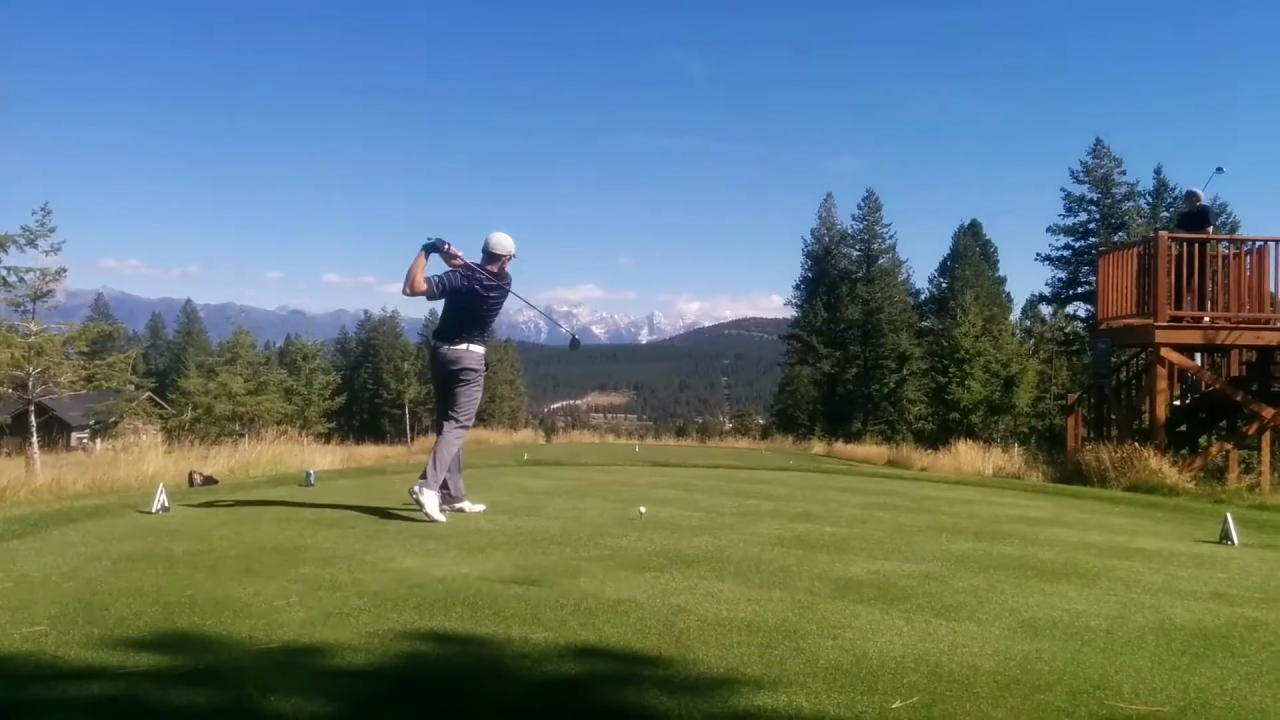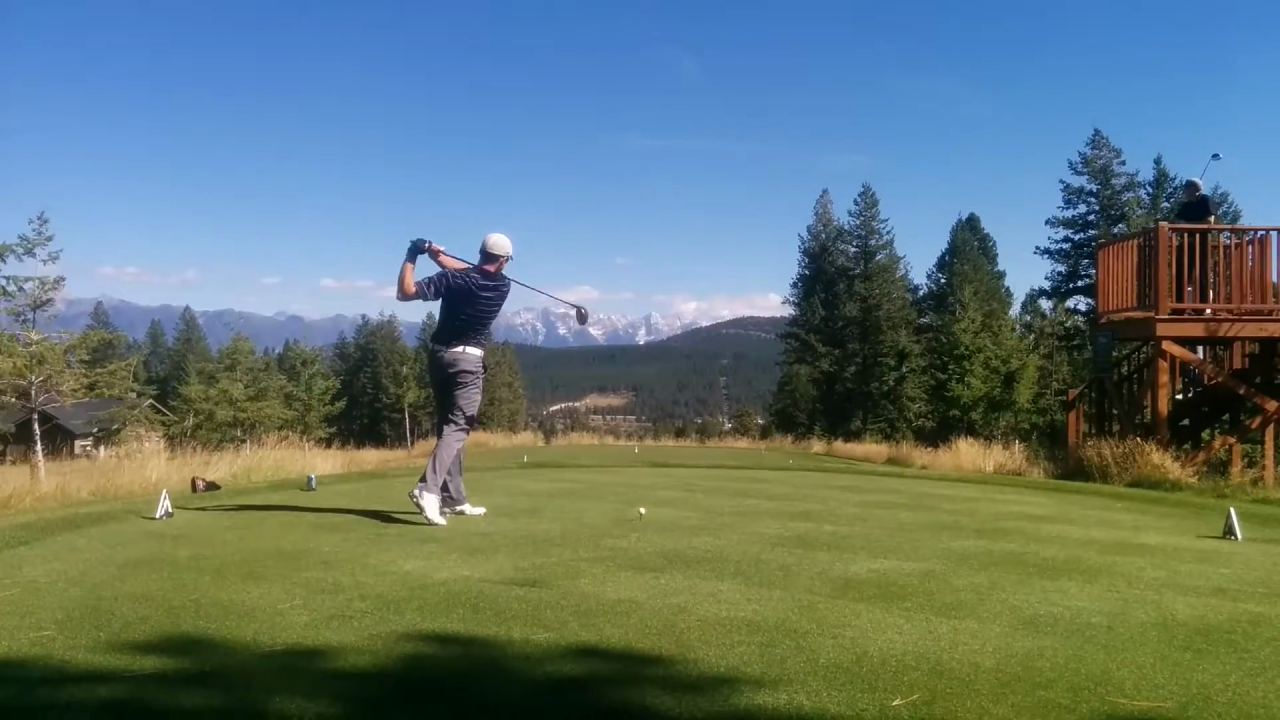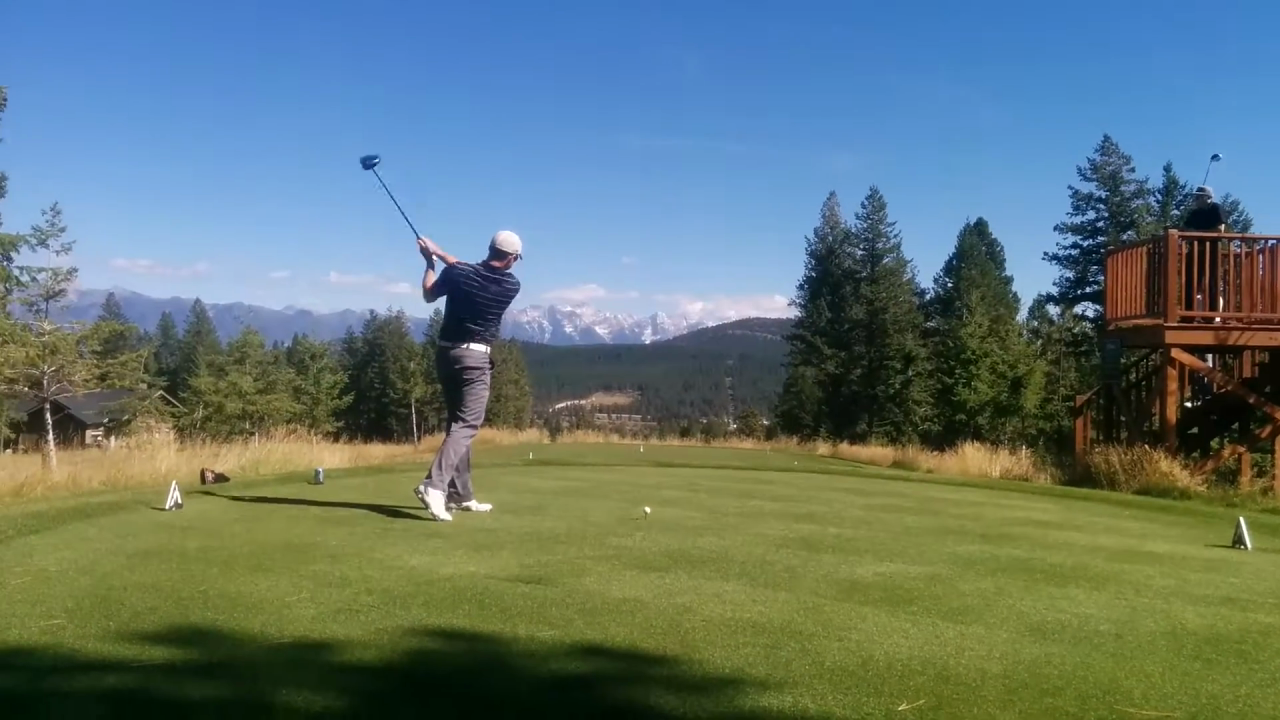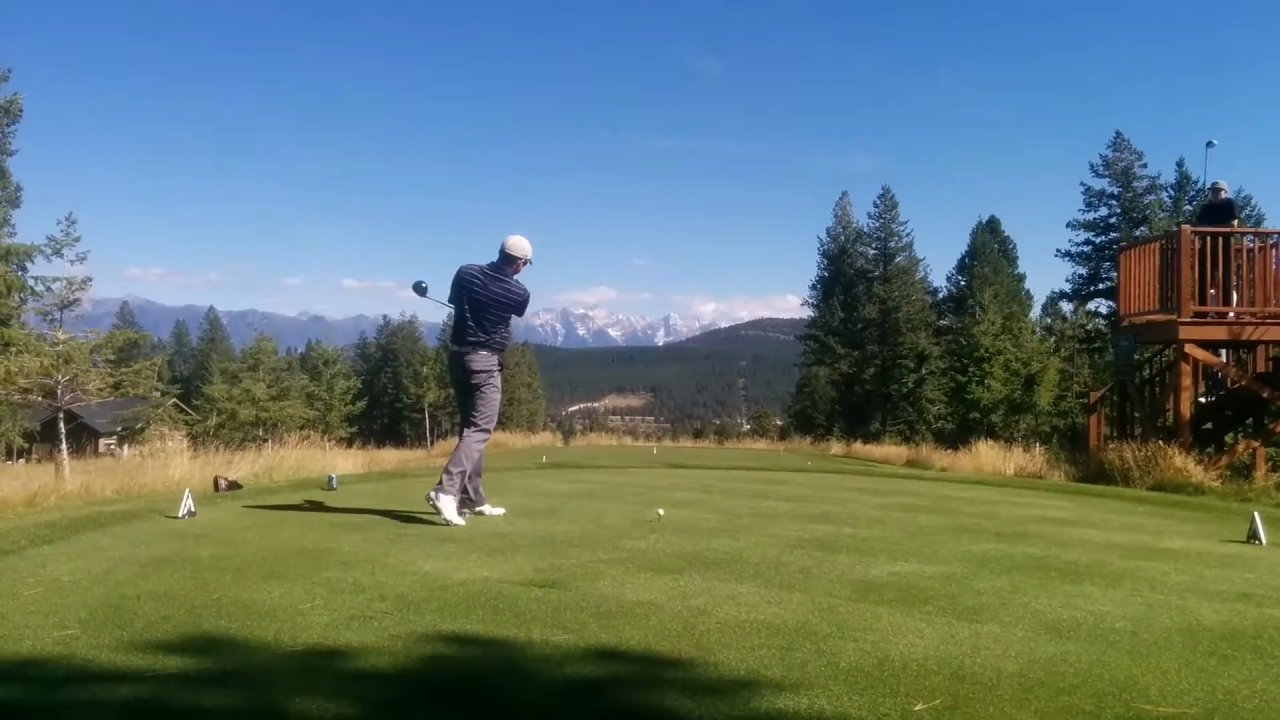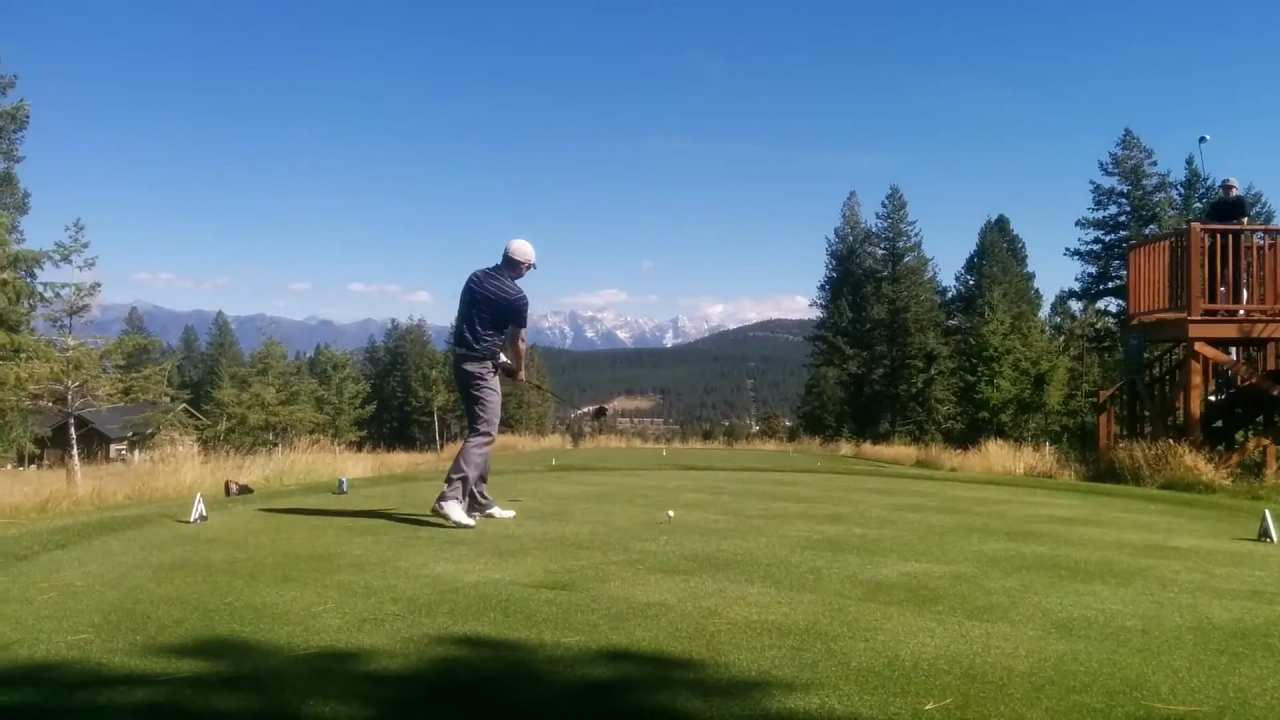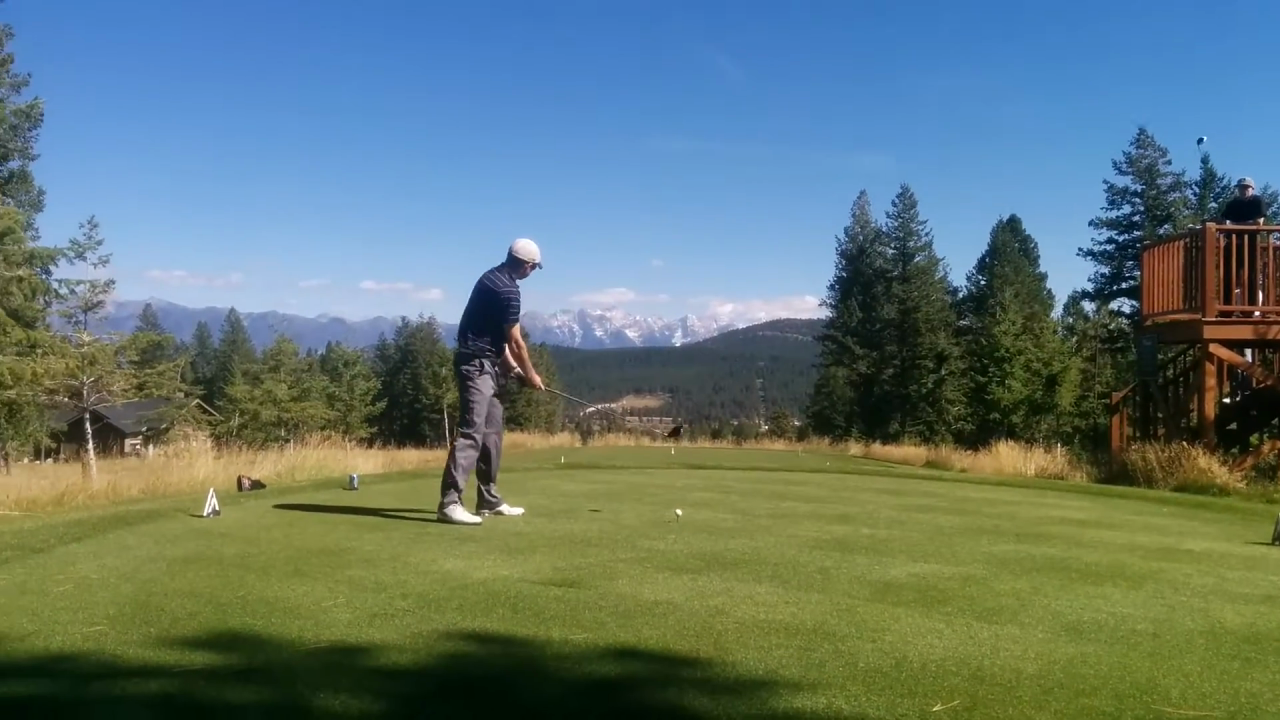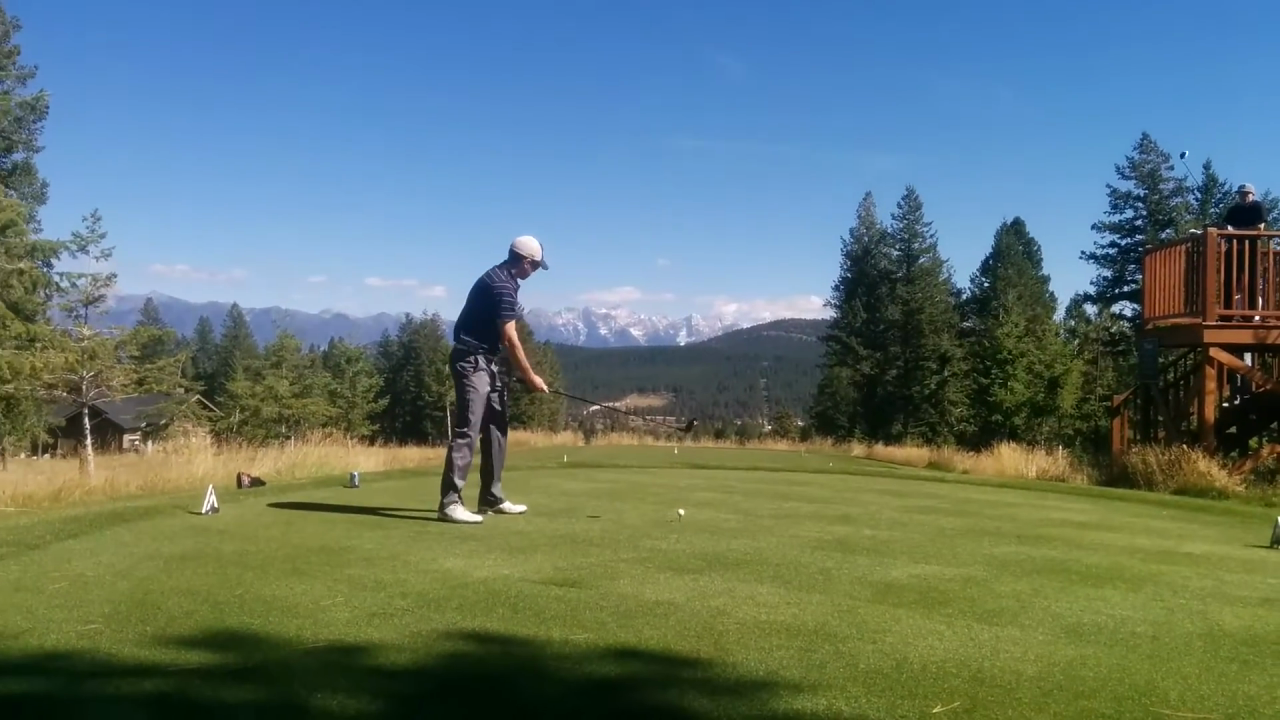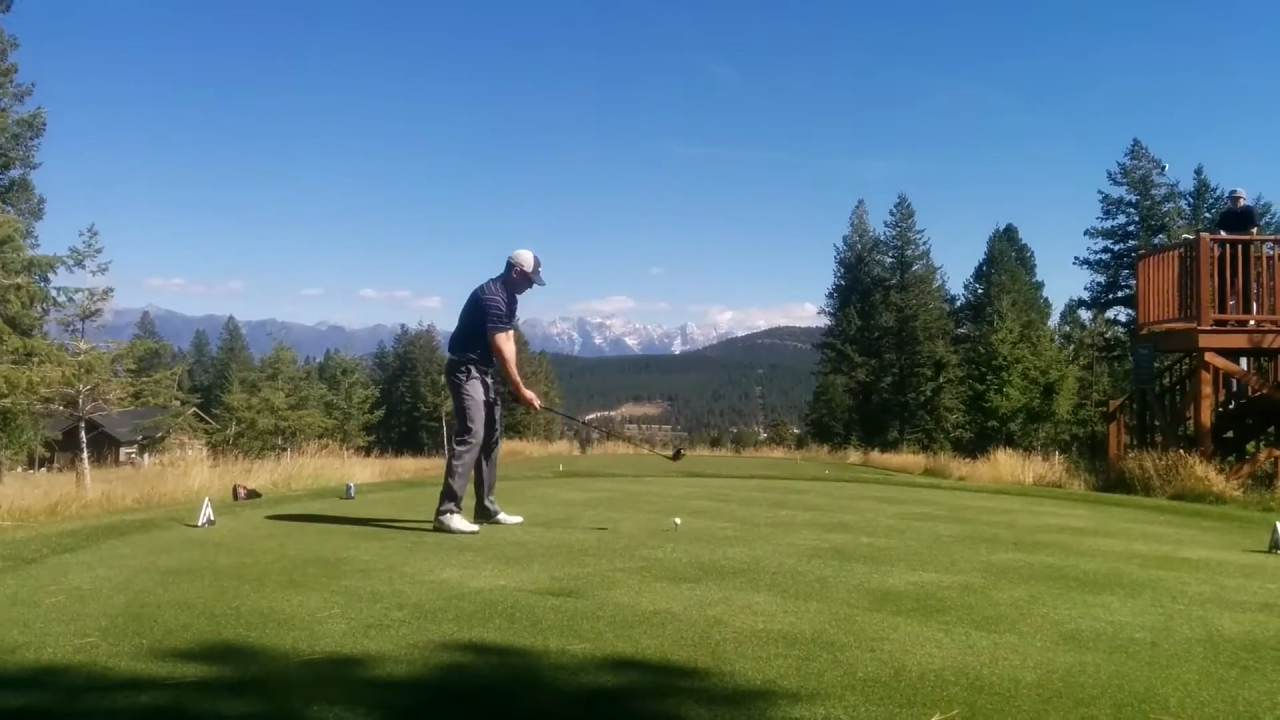
dt=0.2s
person 1, frame 1
left shoulder: (459, 280)
right shoulder: (504, 282)
left elbow: (411, 288)
left wrist: (426, 250)
right wrist: (443, 250)
left hip: (441, 355)
right hip: (469, 359)
left knee: (446, 424)
right knee: (457, 426)
left ankle: (453, 496)
right ankle: (428, 486)
person 1, frame 2
left shoulder: (452, 280)
right shoulder: (503, 285)
left elbow: (404, 292)
left wrist: (412, 254)
right wrist: (437, 253)
left hip: (439, 357)
right hip: (468, 361)
left knee: (448, 427)
right knee: (457, 429)
left ankle: (453, 498)
right ankle: (428, 488)
person 1, frame 3
left shoulder: (456, 273)
right shoulder: (512, 285)
left elbow: (429, 295)
left wrist: (429, 259)
right wrist: (438, 252)
left hip: (447, 354)
right hip: (475, 357)
left knee: (458, 423)
right knee: (466, 425)
left ankle: (460, 494)
right ankle: (434, 485)
person 1, frame 4
left shoulder: (464, 274)
right shoulder: (520, 294)
left hip: (458, 358)
right hip: (485, 362)
left knee: (471, 428)
right knee: (479, 430)
left ankle: (472, 499)
right ankle: (446, 490)
person 1, frame 5
left shoulder: (474, 278)
right shoulder: (517, 297)
right elbow: (518, 342)
right wrist: (518, 369)
left hip: (463, 361)
right hip: (482, 366)
left knee: (480, 431)
right knee: (483, 433)
left ankle: (479, 502)
right ankle: (450, 496)
person 1, frame 6
left shoulder: (491, 278)
right shoulder: (508, 291)
right elbow: (515, 340)
left wrist: (512, 365)
right wrist: (531, 374)
left hip: (481, 361)
right hip: (477, 364)
left knee: (492, 431)
right knee: (471, 431)
left ankle: (489, 500)
right ankle: (450, 502)
person 1, frame 7
left shoulder: (501, 279)
right shoulder: (502, 286)
left elbow: (504, 336)
right elbow: (510, 339)
left wrist: (522, 372)
right wrist: (530, 376)
left hip: (485, 361)
right hip: (472, 360)
left knee: (496, 428)
right knee: (468, 429)
left ankle: (492, 497)
right ankle: (449, 503)
person 1, frame 8
left shoulder: (508, 298)
right shoulder: (491, 297)
left elbow: (509, 344)
right elbow: (500, 351)
left wrist: (516, 386)
right wrist: (521, 389)
left hip: (482, 372)
right hip: (466, 370)
left knee: (490, 439)
right knee: (471, 435)
left ankle: (486, 508)
right ankle: (447, 511)
